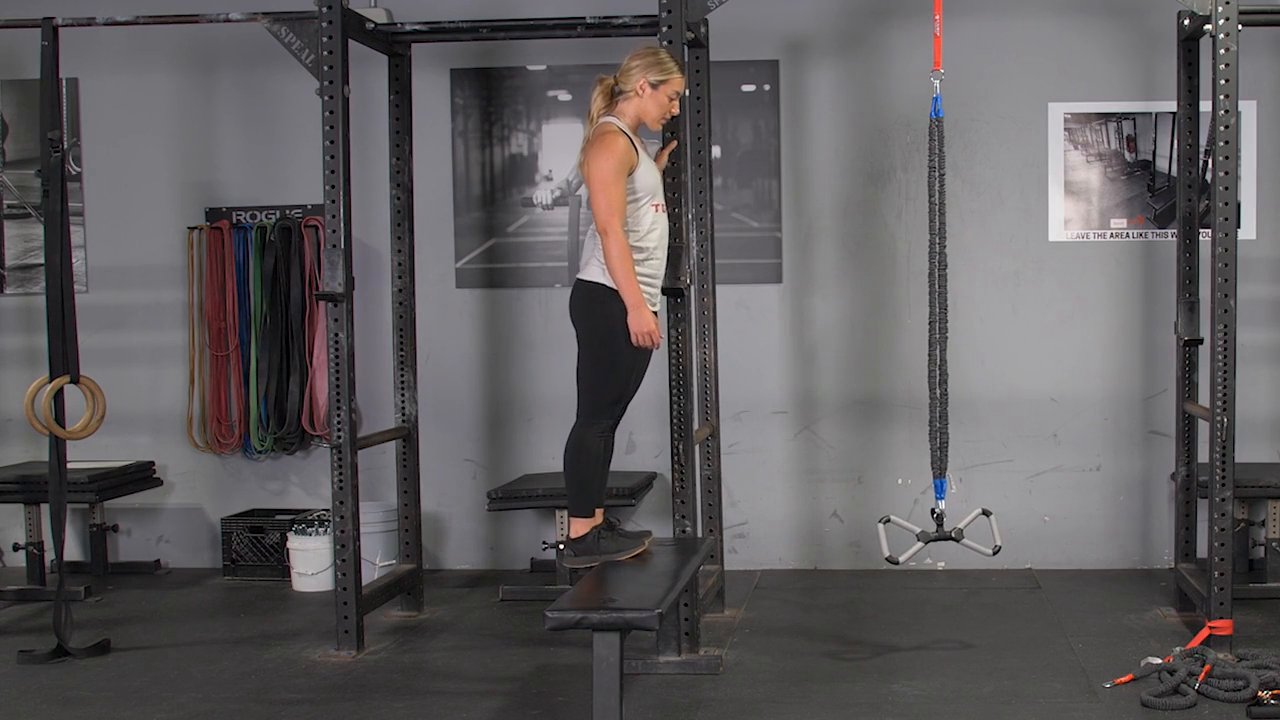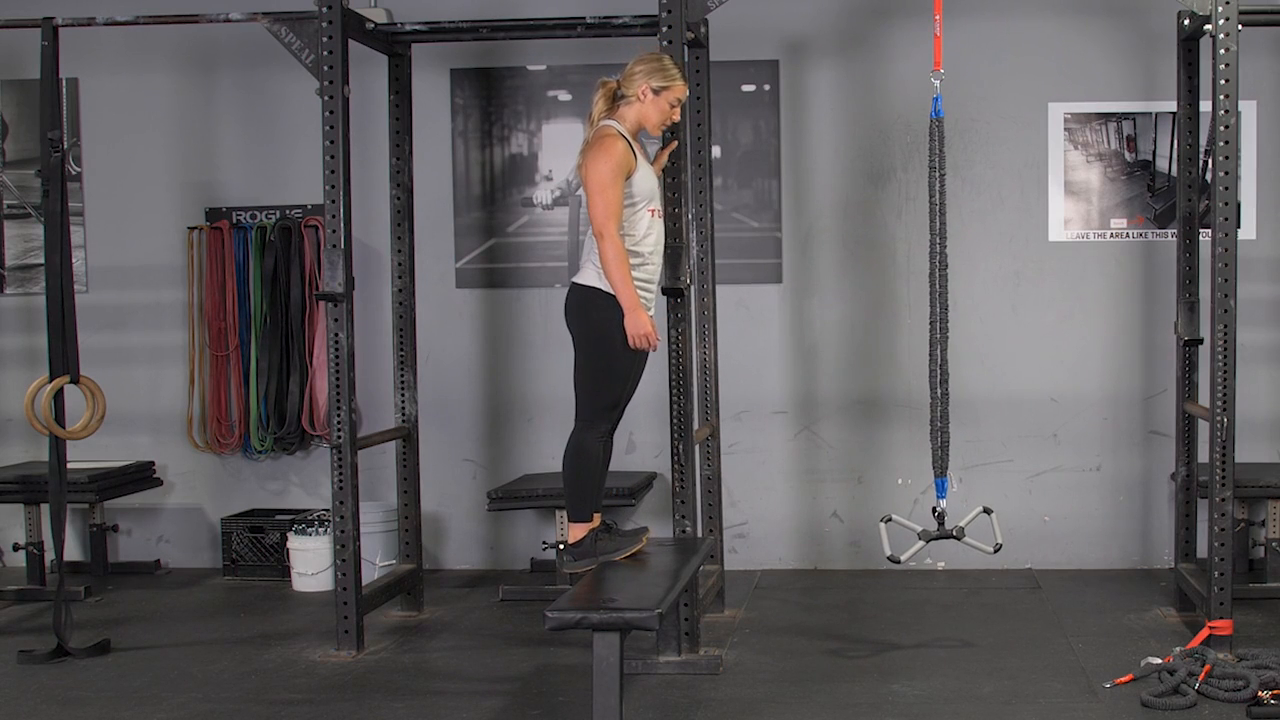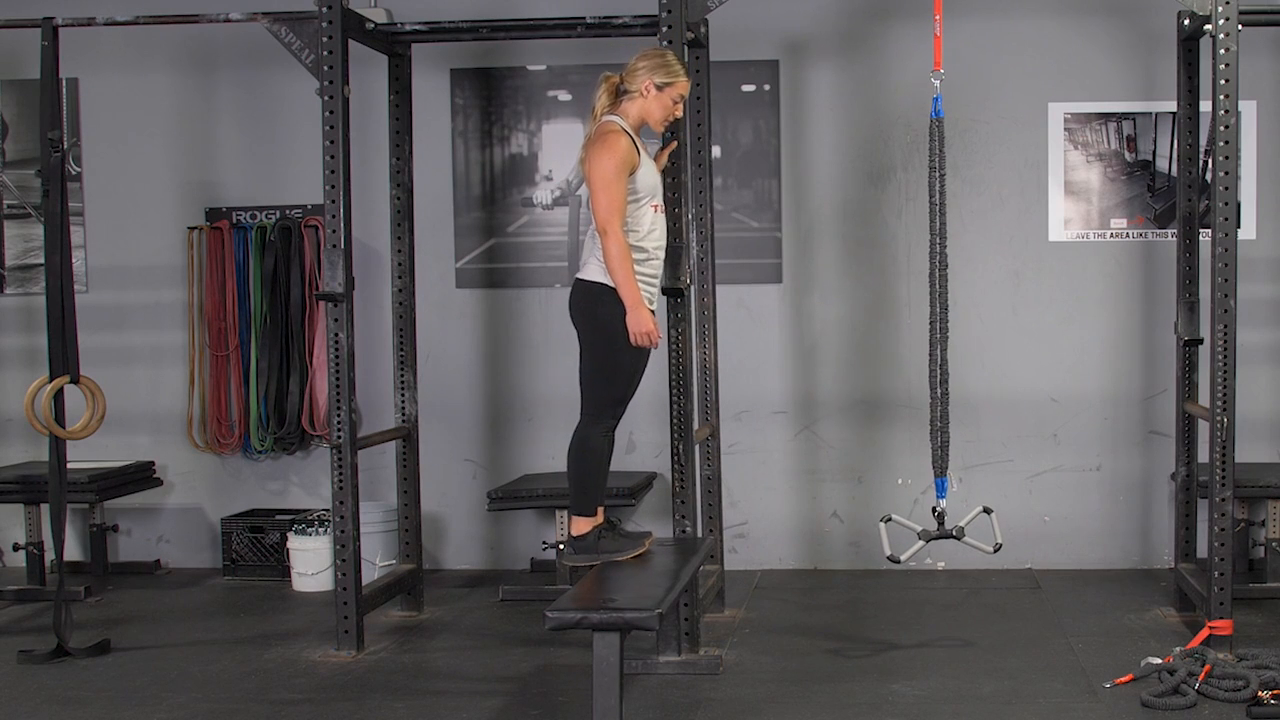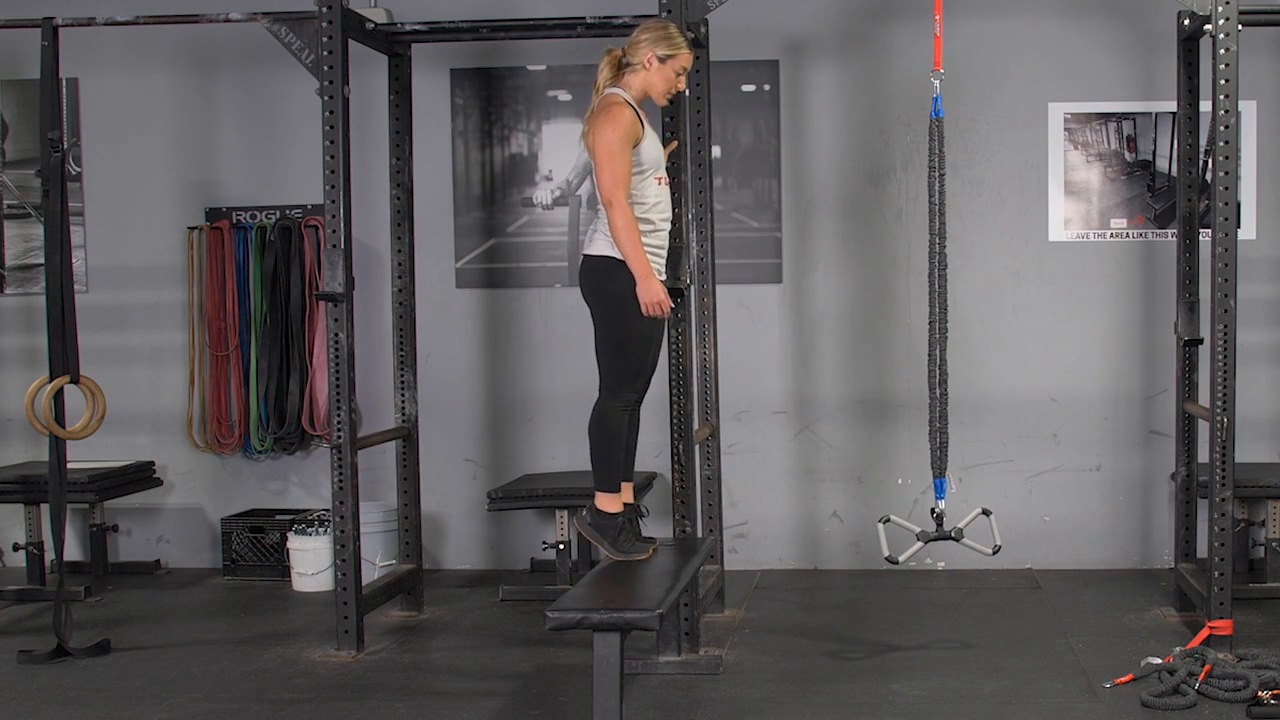
dt=0.5s
person 1, frame 1
left shoulder: (630, 143)
right shoulder: (610, 141)
right elbow: (610, 231)
left wrist: (660, 166)
right wrist: (636, 306)
left hip: (629, 303)
right hip: (609, 300)
left knee: (607, 418)
right knee: (596, 418)
left ankle: (594, 525)
right ankle: (581, 537)
person 1, frame 2
left shoulder: (631, 146)
right shoulder: (609, 144)
right elbow: (606, 234)
left wrist: (659, 166)
right wrist: (633, 308)
left hip: (626, 306)
right hip: (604, 304)
left knee: (605, 422)
right knee: (594, 422)
left ankle: (591, 527)
right ankle: (579, 541)
person 1, frame 3
left shoulder: (631, 142)
right shoulder: (612, 139)
right elbow: (610, 231)
left wrist: (659, 165)
right wrist: (635, 307)
left hip: (626, 299)
right hip: (608, 299)
left knee: (607, 416)
right knee: (599, 415)
left ankle: (595, 524)
right ankle: (583, 534)
person 1, frame 4
left shoulder: (633, 114)
right shoulder: (615, 112)
right elbow: (615, 202)
left wrist: (667, 155)
right wrist: (645, 275)
left hip: (637, 272)
right hip: (617, 271)
left knee: (631, 393)
right knee: (618, 392)
left ankle: (622, 505)
right ankle: (604, 509)
